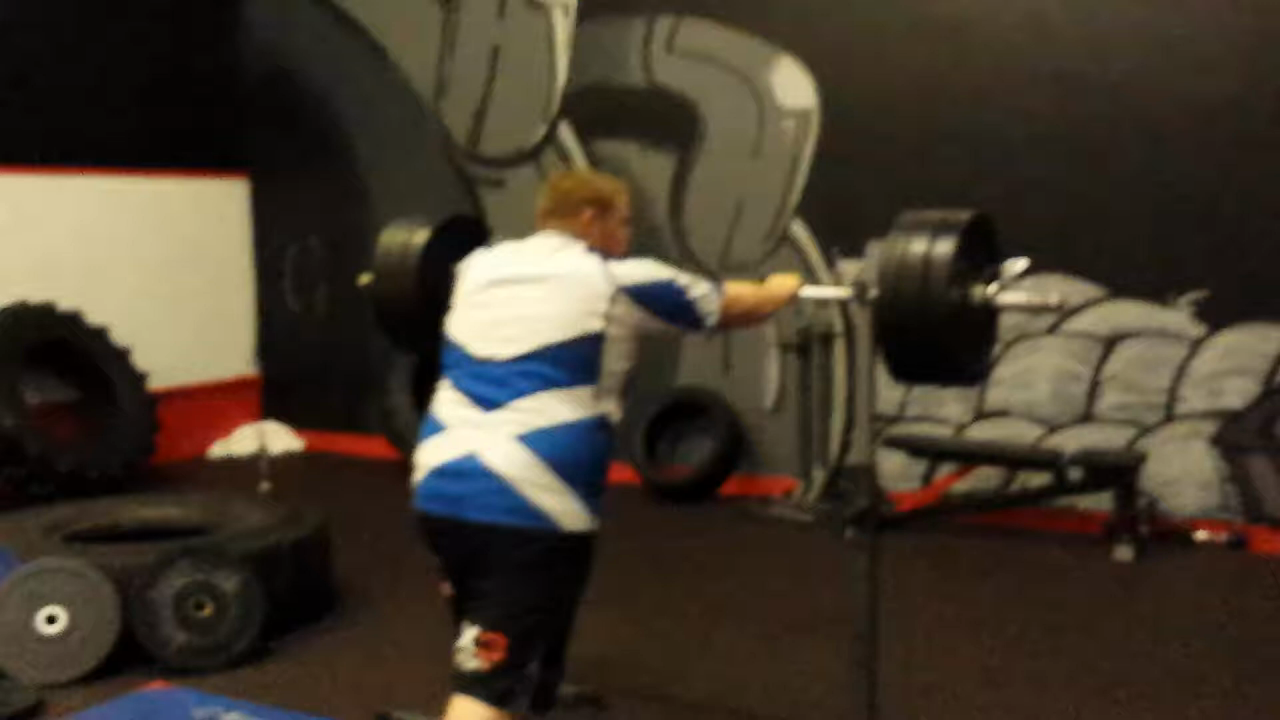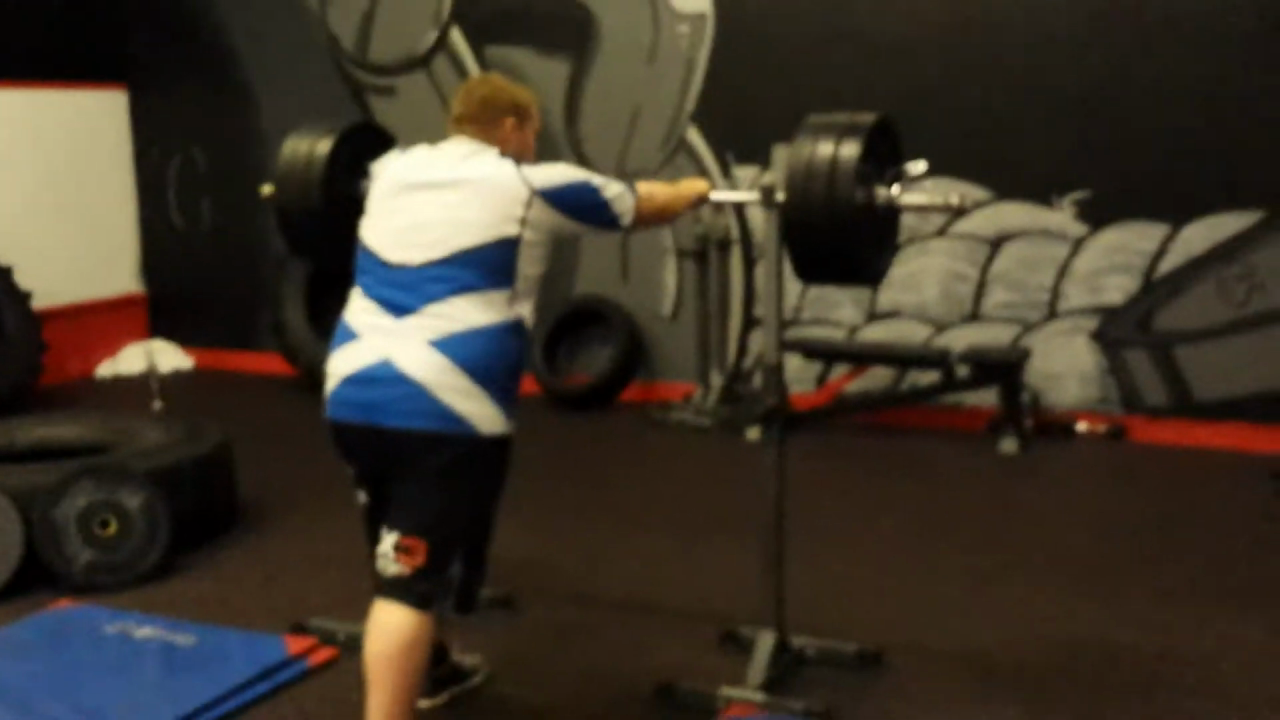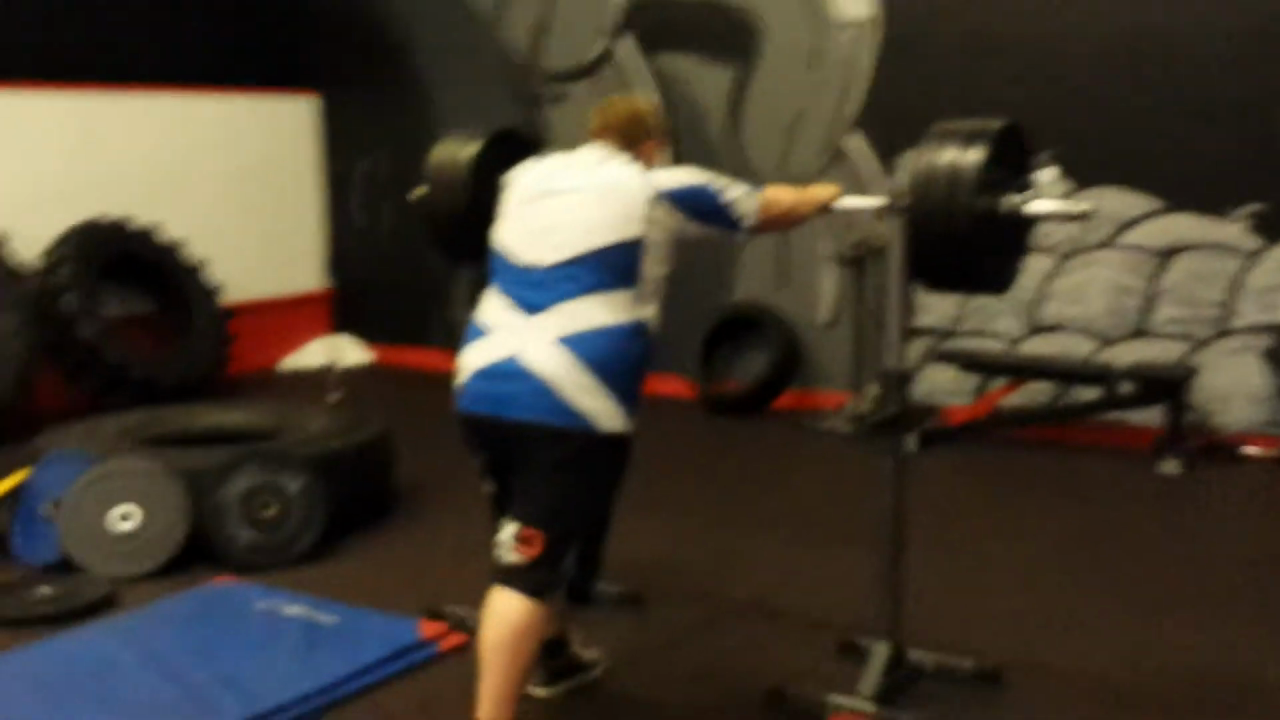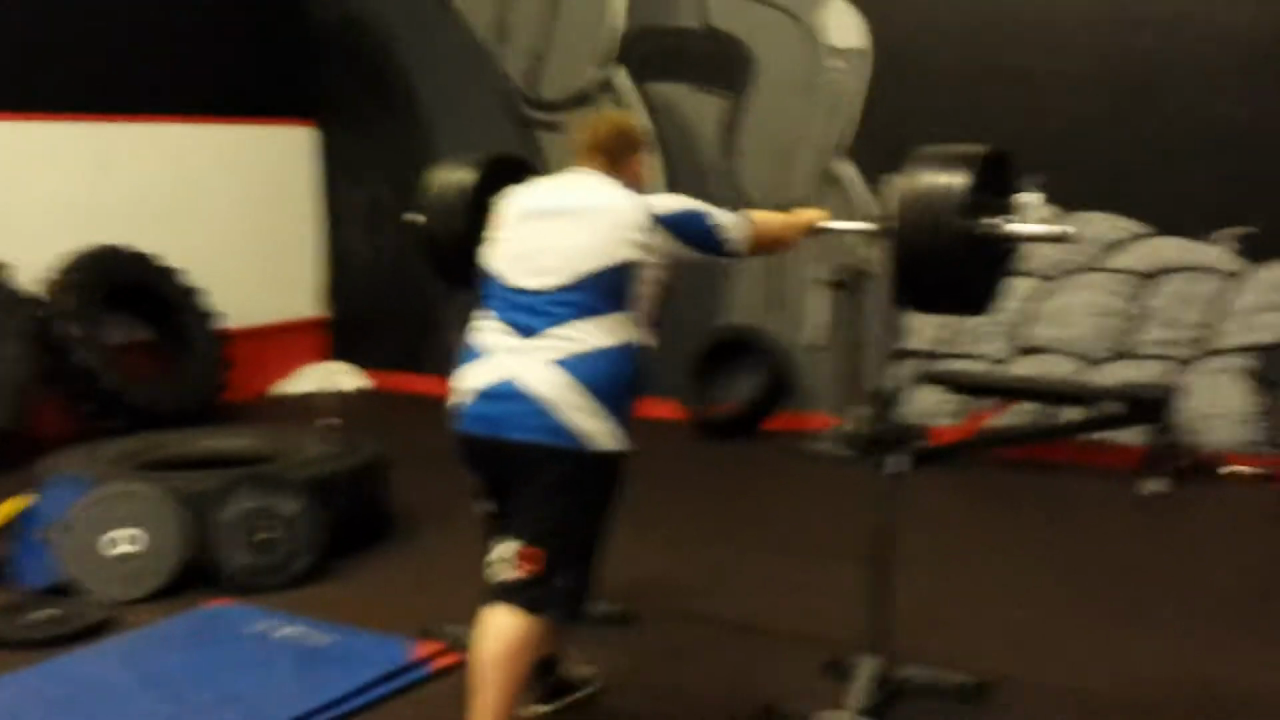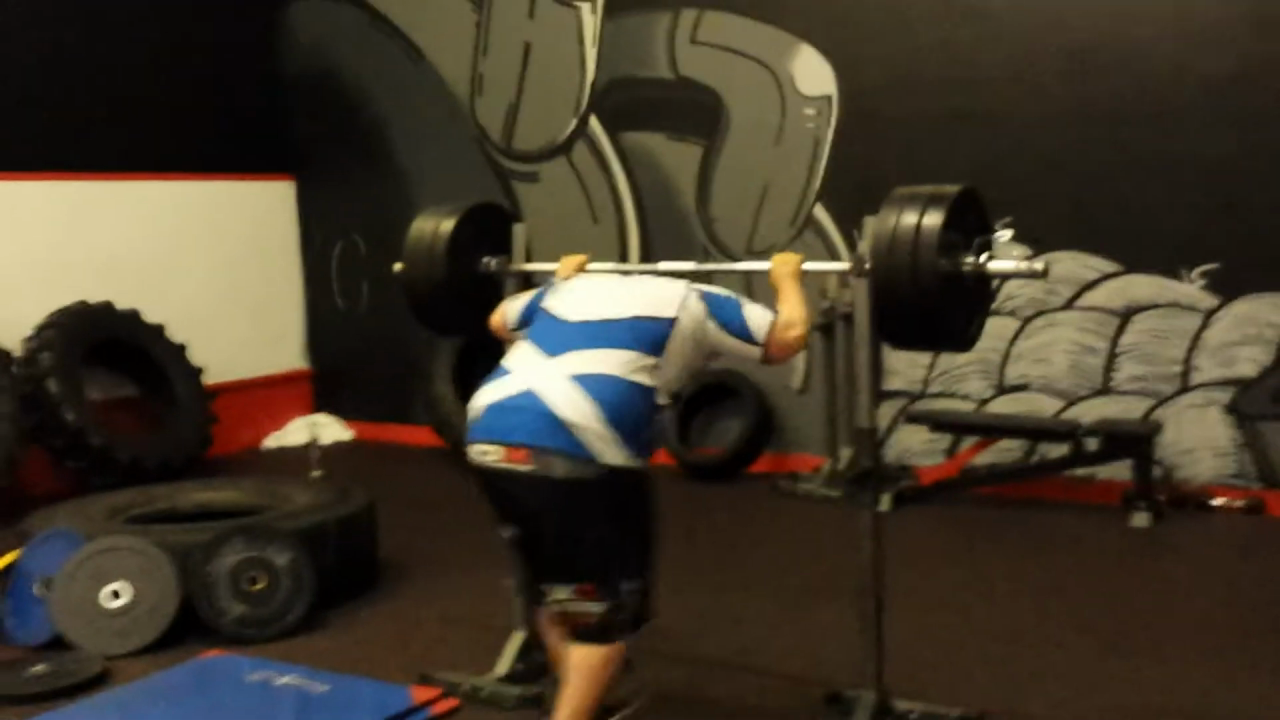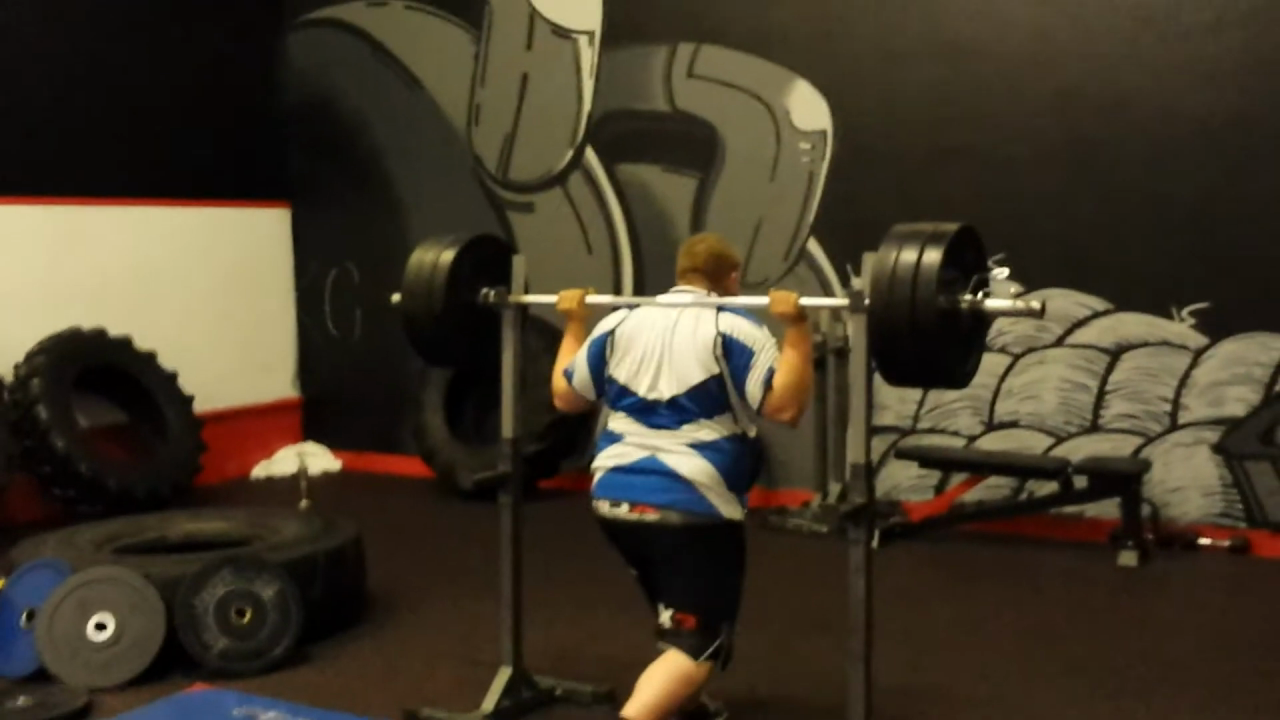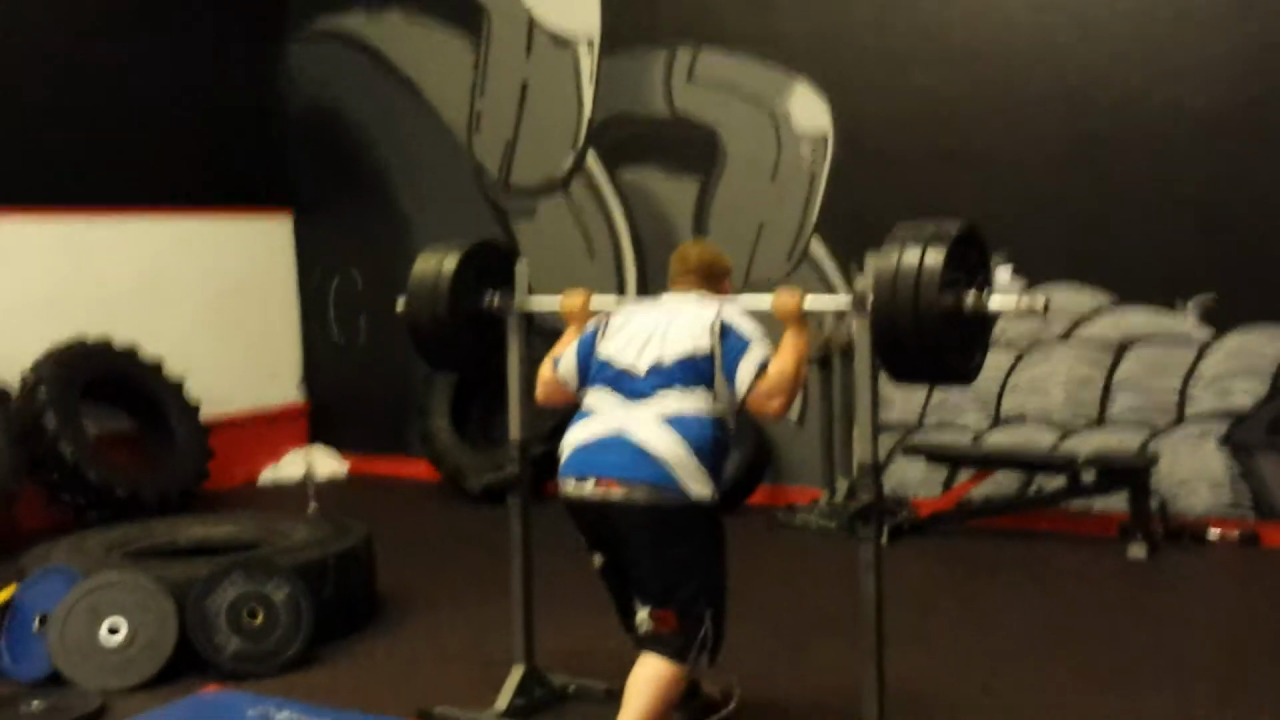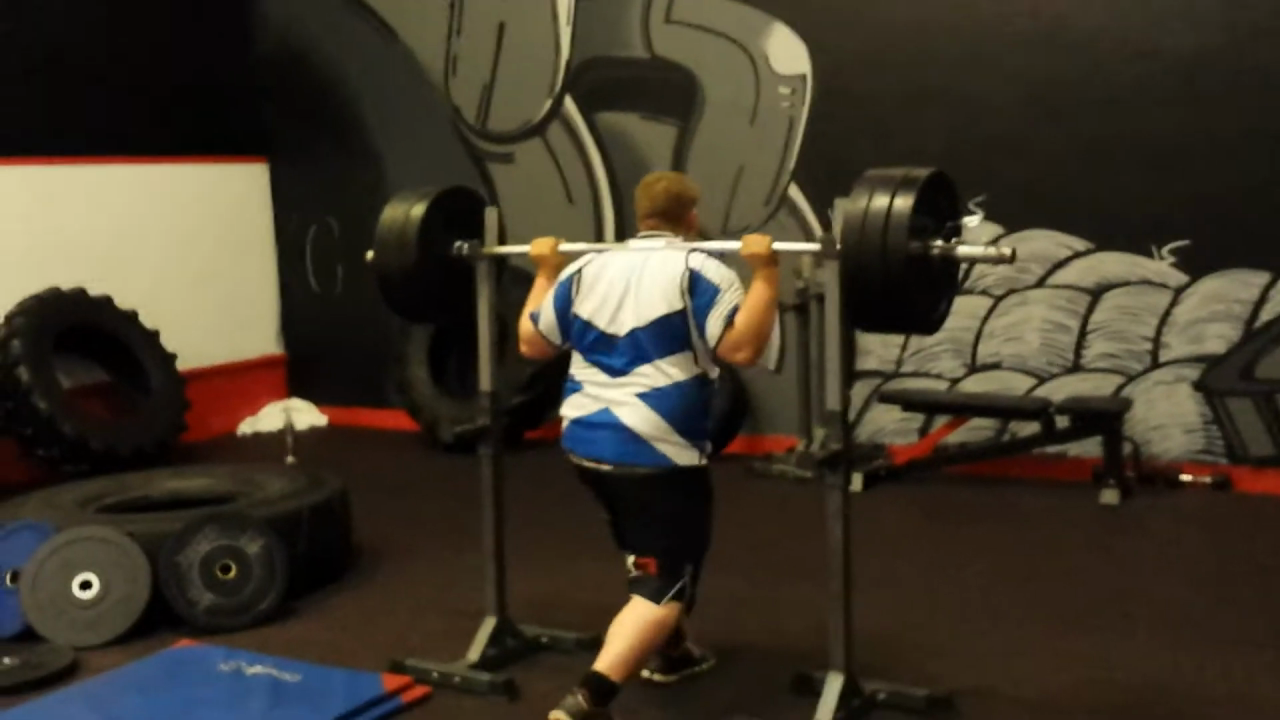
dt=0.7s
person 1, frame 1
left shoulder: (480, 266)
right shoulder: (617, 282)
right elbow: (734, 307)
right wrist: (779, 289)
left hip: (439, 488)
right hip: (529, 503)
left knee: (498, 651)
person 1, frame 2
left shoulder: (393, 169)
right shoulder: (531, 186)
right elbow: (644, 204)
right wrist: (693, 190)
left hip: (353, 394)
right hip: (441, 409)
left knee: (413, 552)
right knee: (408, 577)
left ankle: (430, 667)
person 1, frame 3
left shoulder: (527, 176)
right shoulder: (657, 190)
right elbow: (767, 207)
right wrist: (818, 197)
left hip: (482, 389)
right hip: (565, 403)
left knee: (540, 540)
right knee: (528, 566)
left ankle: (551, 656)
person 1, frame 4
left shoulder: (515, 200)
right shoulder: (646, 216)
right elbow: (754, 232)
right wrist: (803, 220)
left hip: (480, 410)
right hip: (562, 424)
left knee: (531, 557)
right knee: (524, 583)
person 1, frame 5
left shoulder: (580, 285)
right shoulder: (697, 302)
left elbow: (500, 323)
right elbow: (788, 335)
right wrist: (787, 281)
left hip: (491, 438)
right hip: (577, 452)
left knee: (554, 584)
right knee: (604, 602)
person 1, frame 6
left shoulder: (618, 325)
right shoulder: (733, 329)
left elbow: (565, 397)
right elbow: (786, 406)
left wrist: (574, 324)
right wrist: (796, 327)
left hip: (616, 500)
right hip: (694, 507)
left knee: (681, 613)
right knee: (695, 644)
person 1, frame 7
left shoulder: (613, 322)
right shoulder: (725, 323)
left elbow: (547, 390)
right elbow: (772, 398)
left wrist: (574, 325)
right wrist: (794, 326)
left hip: (582, 480)
right hip: (661, 487)
left knee: (652, 606)
right knee: (676, 630)
person 1, frame 8
left shoulder: (585, 269)
right shoulder: (698, 270)
left elbow: (531, 343)
right elbow: (743, 346)
left wrist: (545, 272)
right wrist: (763, 271)
left hip: (586, 443)
right hip: (658, 451)
left knee: (655, 551)
right knee: (662, 586)
left ankle: (666, 649)
